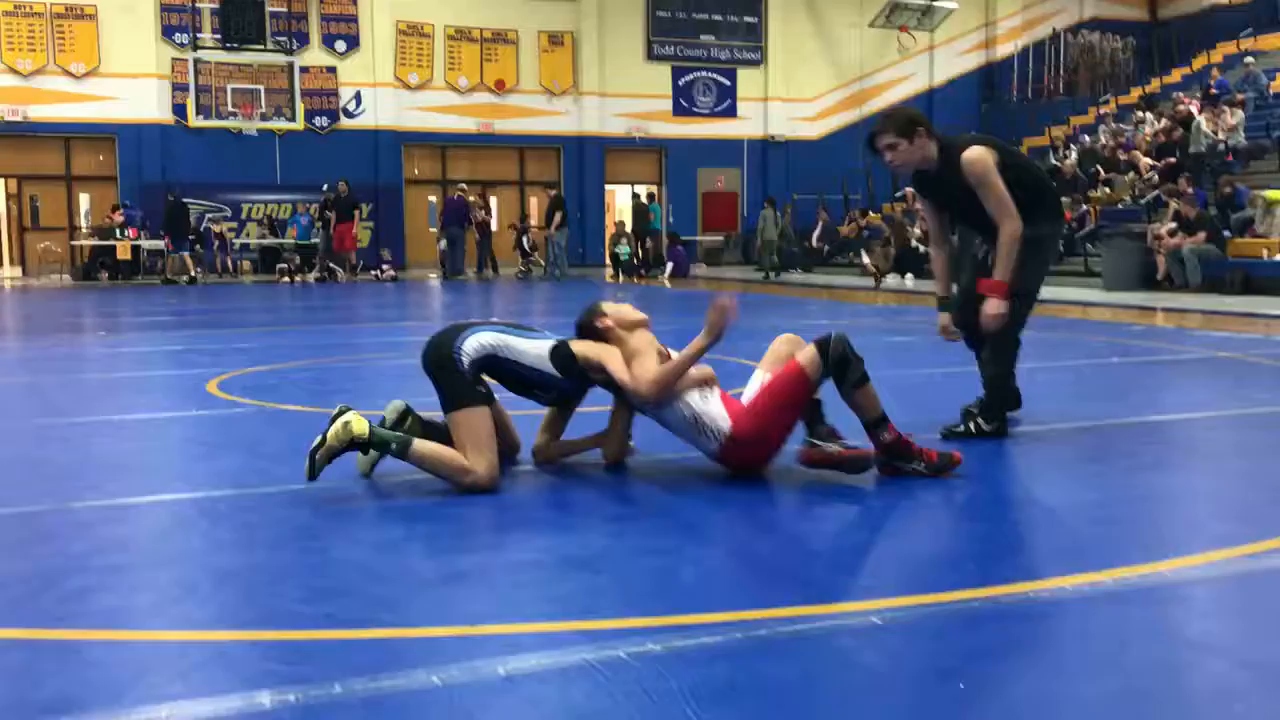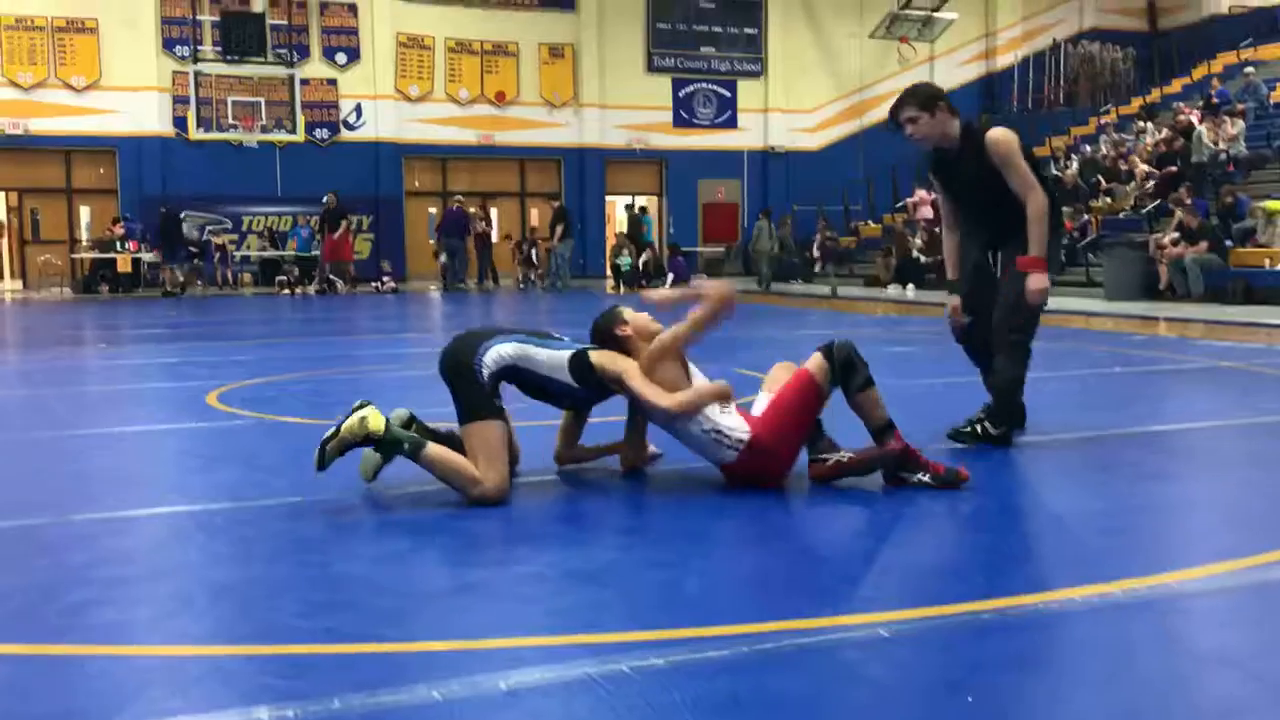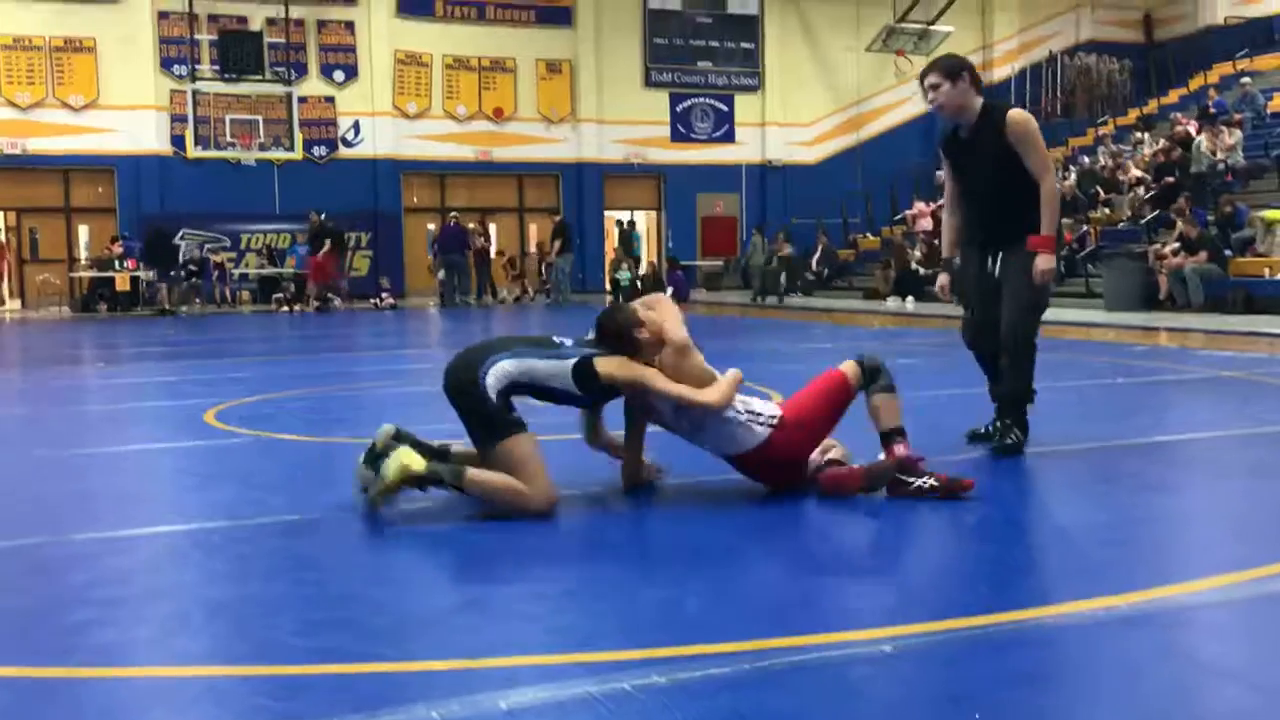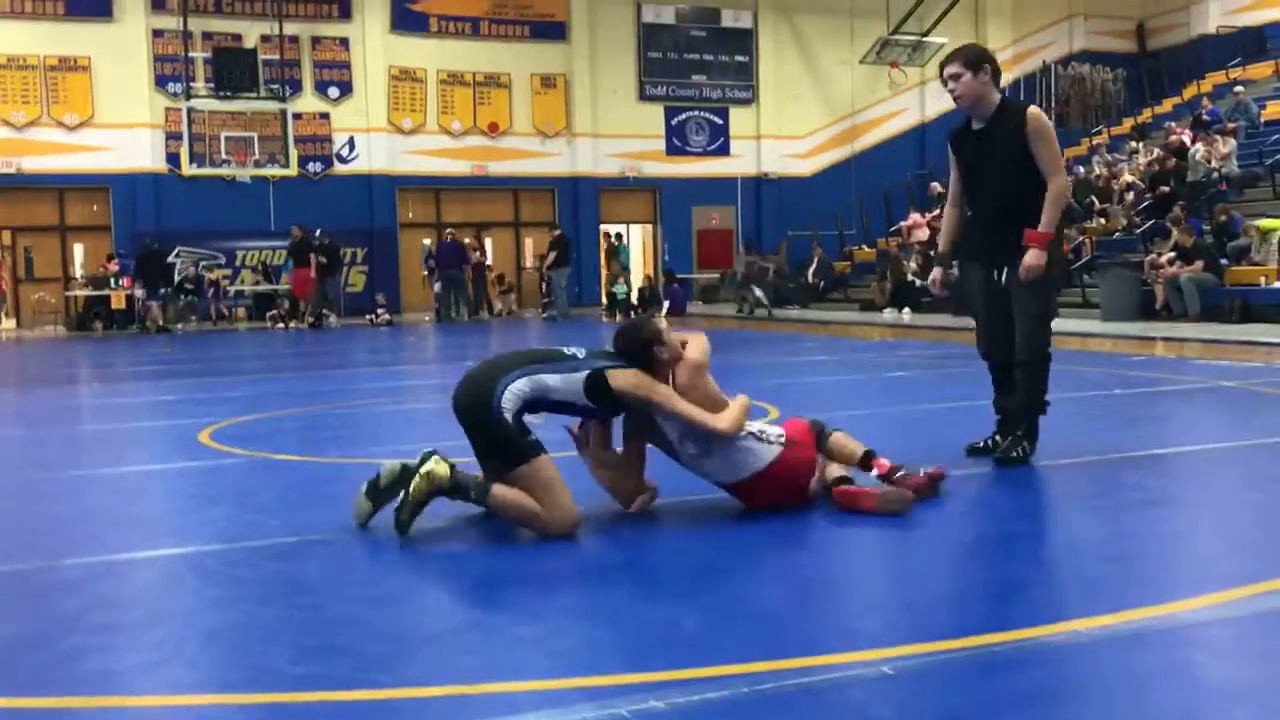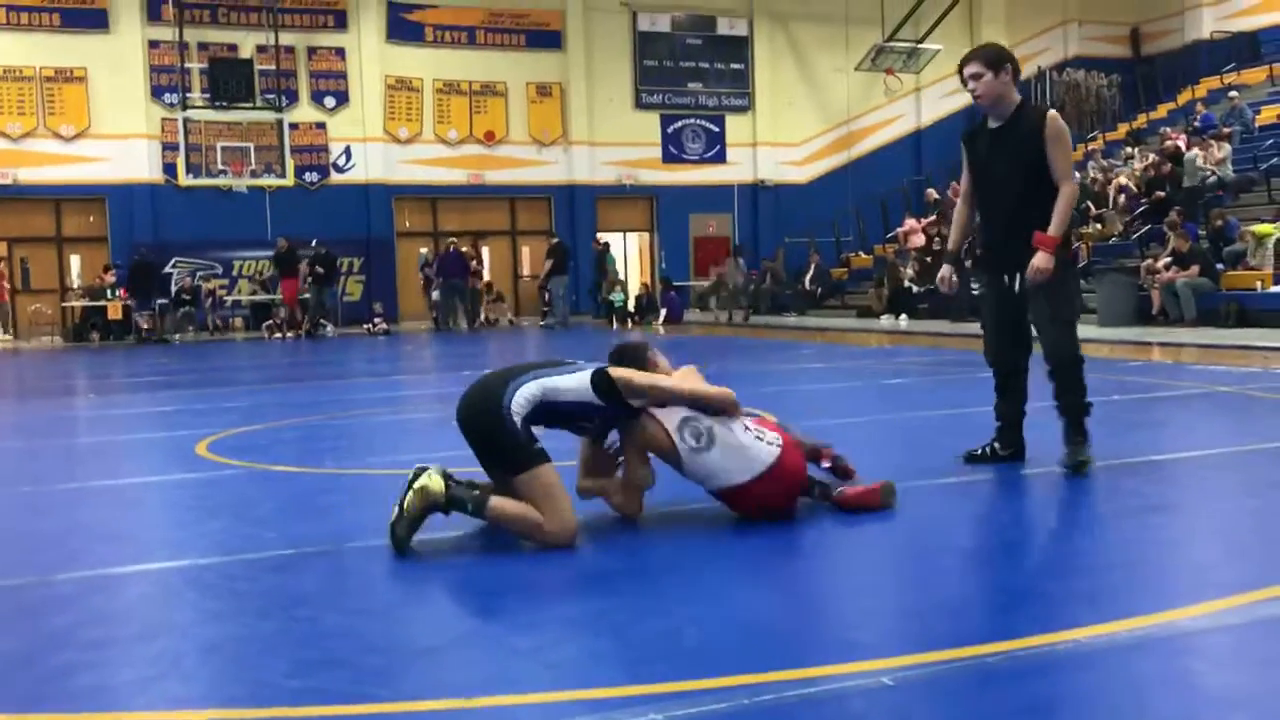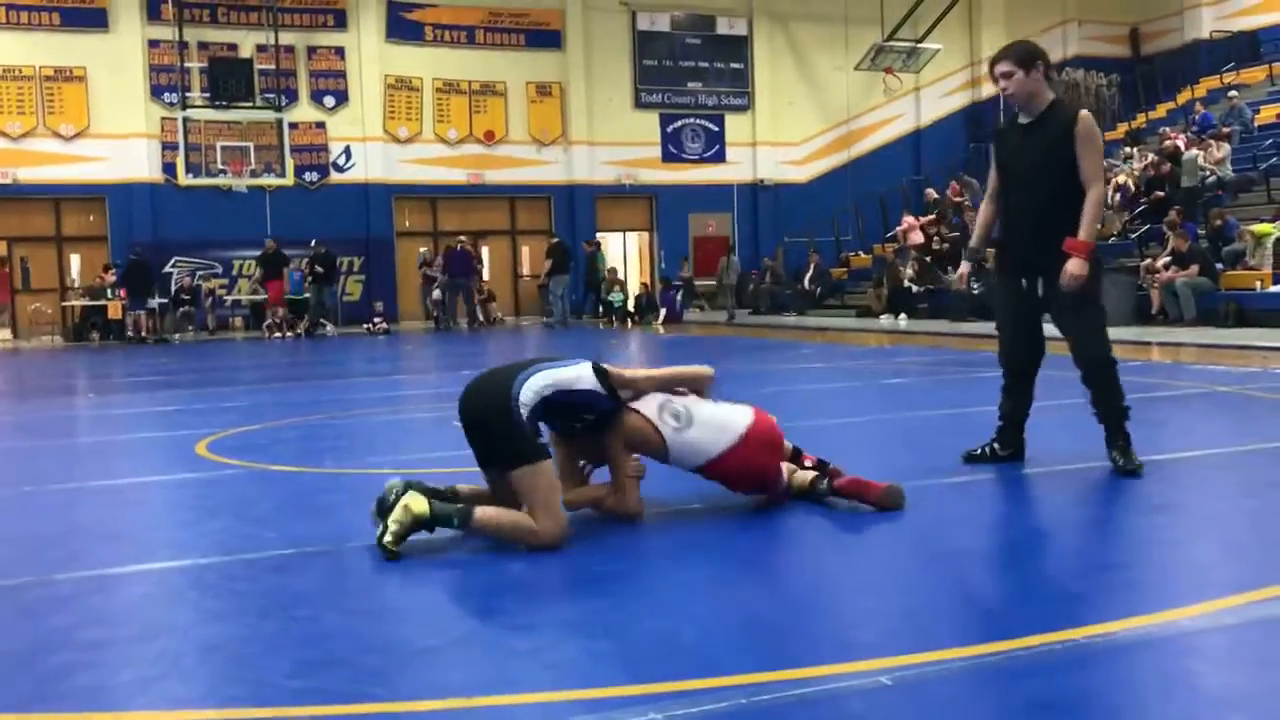
dt=0.2s
person 1, frame 1
left shoulder: (970, 158)
right shoulder: (922, 180)
left elbow: (1010, 225)
right elbow: (938, 243)
left wrist: (998, 293)
right wrist: (943, 303)
left hip: (1035, 225)
right hip: (993, 234)
left knee: (997, 319)
right knee: (964, 317)
left ankle: (991, 416)
right ankle: (1000, 395)
person 1, frame 2
left shoulder: (994, 140)
right shoulder: (938, 165)
left elbow: (1036, 200)
right elbow: (951, 227)
left wrist: (1038, 267)
right wrist: (954, 289)
left hip: (1026, 241)
right hip: (987, 241)
left knee: (1008, 326)
right knee: (967, 325)
left ankle: (1000, 420)
right ankle: (1005, 406)
person 1, frame 3
left shoulder: (1013, 121)
right shoulder: (950, 143)
left elbow: (1049, 181)
right elbow: (954, 207)
left wrist: (1047, 247)
right wrist: (946, 265)
left hip: (1025, 246)
right hip: (980, 248)
left knee: (1015, 334)
right knee: (979, 335)
left ankle: (1015, 422)
right ankle: (1006, 415)
person 1, frame 4
left shoulder: (1028, 118)
right shoulder: (958, 139)
left elbow: (1057, 181)
right elbow: (956, 202)
left wrist: (1040, 243)
right wrist: (942, 260)
left hip: (1030, 253)
right hip: (983, 258)
left knee: (1031, 345)
right knee: (995, 348)
left ankle: (1025, 431)
right ankle: (1008, 427)
person 1, frame 5
left shoulder: (1045, 122)
right shoulder: (974, 138)
left elbow: (1068, 186)
right elbow: (967, 201)
left wrist: (1050, 245)
right wrist: (951, 258)
left hip: (1043, 259)
right hip: (996, 264)
left knee: (1061, 349)
right knee: (1003, 356)
left ankle: (1076, 434)
right ankle: (1009, 438)
person 1, frame 6
left shoulder: (1077, 121)
right shoulder: (1004, 136)
left elbow: (1095, 189)
right elbow: (993, 199)
left wrist: (1078, 252)
right wrist: (971, 254)
left hip: (1066, 265)
right hip: (1013, 267)
left knee: (1093, 356)
right knee: (1016, 359)
left ankle: (1119, 441)
right ankle: (1009, 439)
person 2, frame 1
left shoulder: (572, 384)
right shoulder: (600, 352)
left elbow: (544, 451)
right elbow: (641, 386)
left wrist: (606, 440)
right wrist: (695, 376)
left hip: (458, 349)
right hip: (459, 349)
left knee: (507, 448)
right knee: (480, 474)
left ankle: (408, 422)
right ankle: (362, 430)
person 2, frame 2
left shoulder: (588, 374)
right shoulder: (621, 365)
left elbow: (565, 454)
right elbow: (673, 405)
left wrist: (623, 449)
right wrist: (717, 389)
left hip: (473, 351)
right hip: (478, 358)
left knee: (506, 459)
right knee: (490, 487)
left ankle: (412, 429)
right ankle: (377, 428)
person 2, frame 3
left shoulder: (600, 357)
right shoulder: (625, 368)
right elbow: (708, 401)
right wrist: (731, 379)
left hip: (471, 368)
right hip: (482, 380)
left knee: (503, 473)
right knee: (537, 499)
left ankle: (406, 446)
right ankle: (412, 464)
person 2, frame 4
left shoulder: (608, 374)
right shoulder: (636, 382)
right elbow: (723, 427)
right wrist: (739, 404)
left hip: (477, 388)
right hip: (493, 400)
left knee: (509, 491)
right knee: (560, 520)
right ankle: (445, 476)
person 2, frame 5
left shoulder: (603, 412)
right shoulder: (633, 383)
right elbow: (726, 398)
right wrist: (727, 414)
left hip: (480, 400)
right hip: (501, 408)
left knee: (522, 503)
right knee: (560, 529)
left ankle: (447, 487)
right ankle: (440, 491)
person 2, frame 6
left shoulder: (573, 422)
right shoulder: (621, 383)
left elbow: (565, 495)
right elbow: (703, 375)
left hip: (479, 394)
right hip: (508, 401)
left knee: (509, 503)
right knee: (549, 533)
left ankle: (415, 495)
right ankle: (423, 508)
person 3, frame 1
left shoulder: (622, 369)
right shoulder: (639, 346)
right wrist: (704, 342)
left hip: (737, 423)
right hip: (745, 441)
left knee: (791, 344)
right knee: (834, 348)
left ankle: (821, 440)
right ankle: (896, 451)
person 3, frame 2
right shoulder: (660, 354)
right elbow: (723, 296)
right wrist: (683, 294)
left hip: (741, 468)
right hip: (762, 454)
left knee: (784, 370)
right knee: (840, 355)
left ankle: (824, 456)
right ankle: (900, 461)
person 3, frame 3
left shoulder: (635, 396)
right shoulder: (674, 355)
left elbow: (632, 476)
left hip: (758, 467)
right hip: (779, 435)
right knee: (867, 368)
left ankle: (828, 468)
right ankle: (901, 463)
person 3, frame 4
left shoulder: (636, 417)
right shoulder: (693, 368)
left elbow: (628, 495)
right elbow: (697, 339)
left hip: (757, 496)
right hip: (787, 461)
right knee: (815, 429)
left ankle: (837, 483)
right ankle: (886, 472)
person 3, frame 5
left shoulder: (636, 428)
right shoulder: (689, 375)
left elbow: (630, 507)
left hip: (756, 500)
right hip: (783, 462)
left ankle: (827, 492)
right ankle: (824, 460)
person 3, frame 6
left shoulder: (615, 432)
right shoulder: (647, 388)
left elbow: (630, 506)
left wrist: (581, 495)
left hip: (742, 464)
right hip: (759, 424)
left knee: (776, 478)
left ankle: (830, 485)
right ankle: (810, 464)
